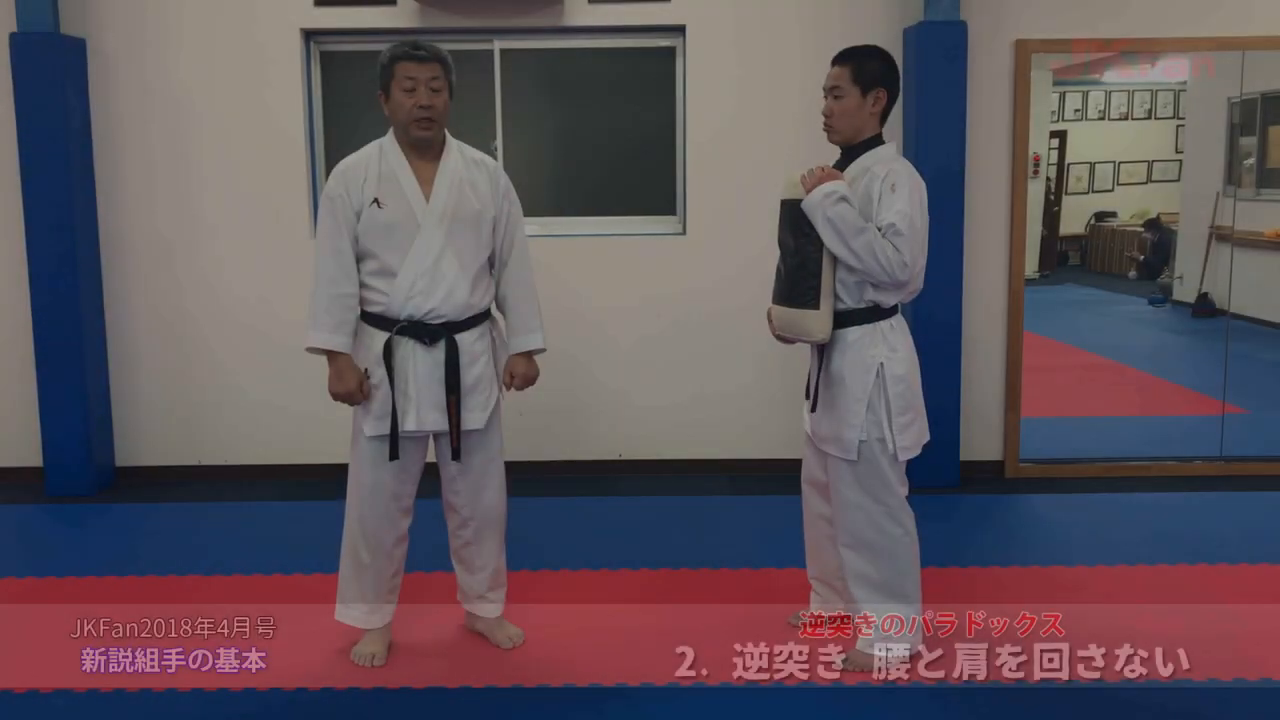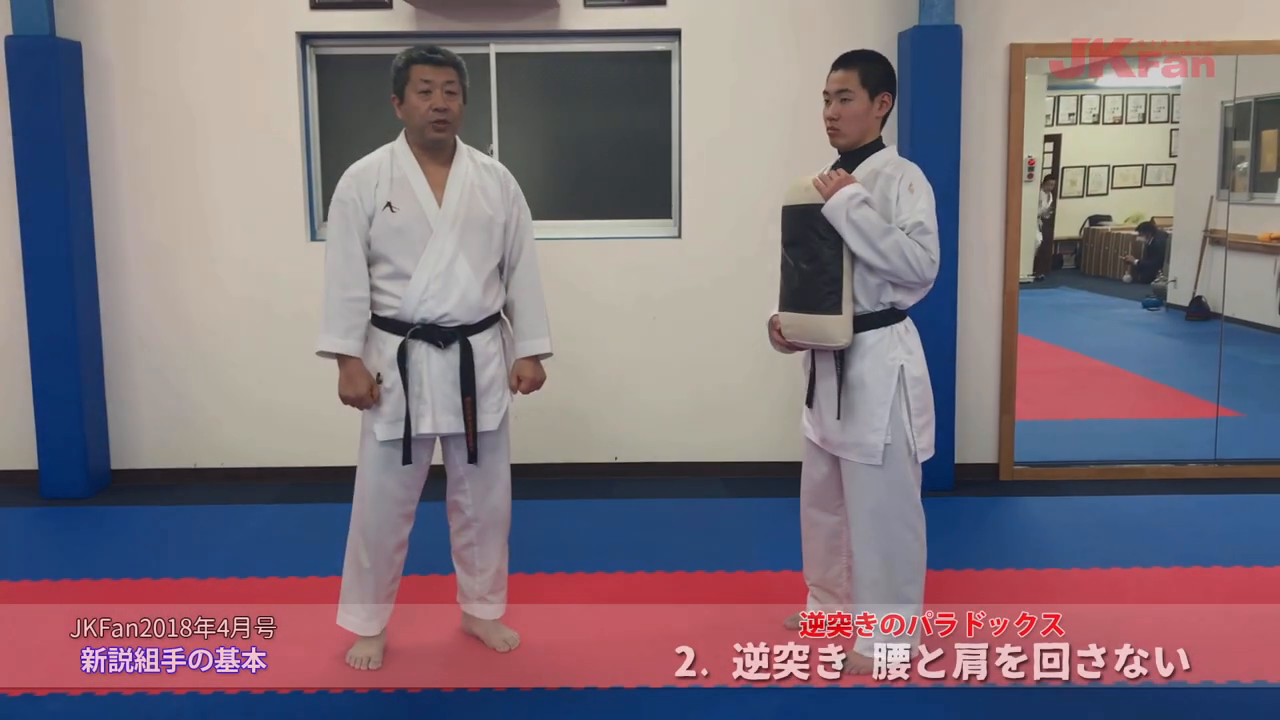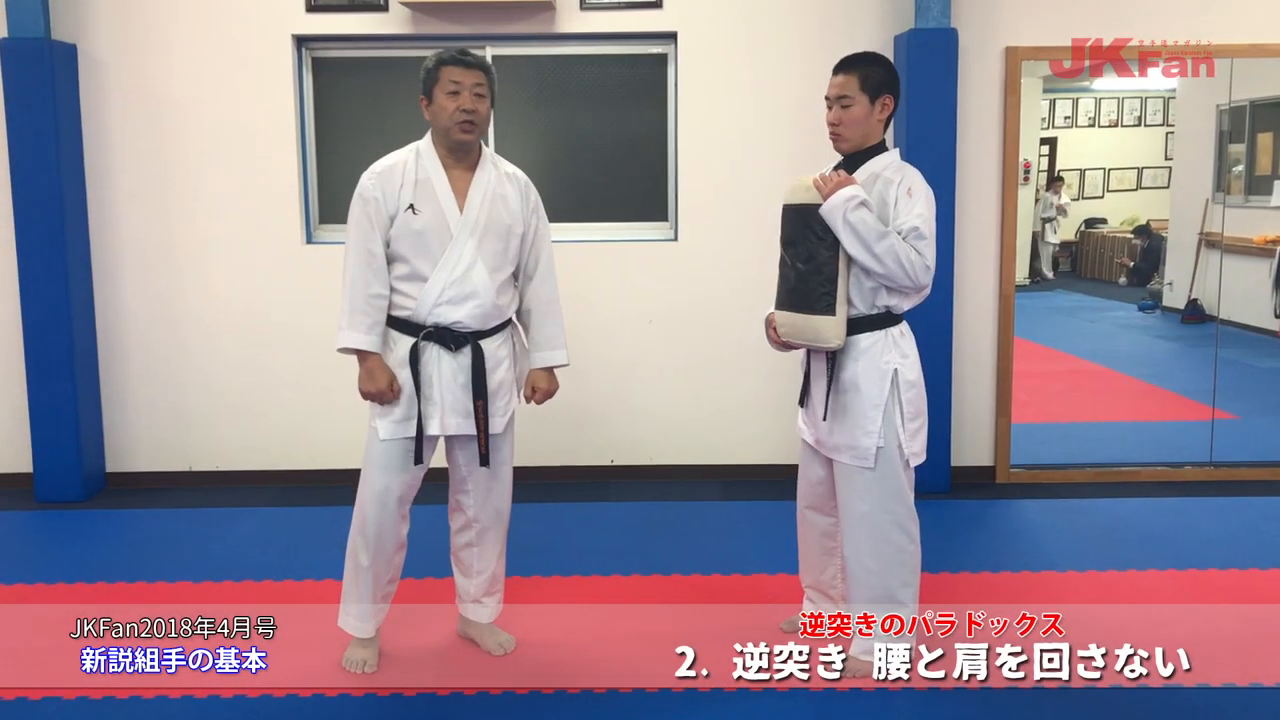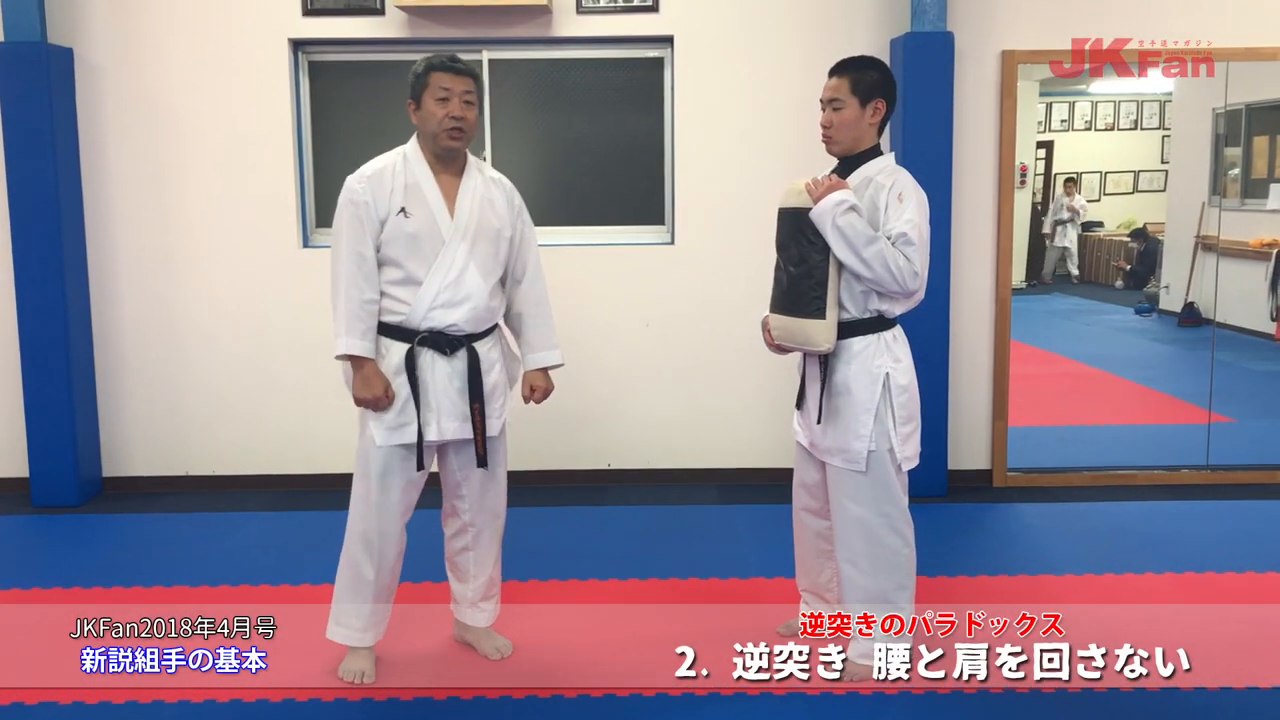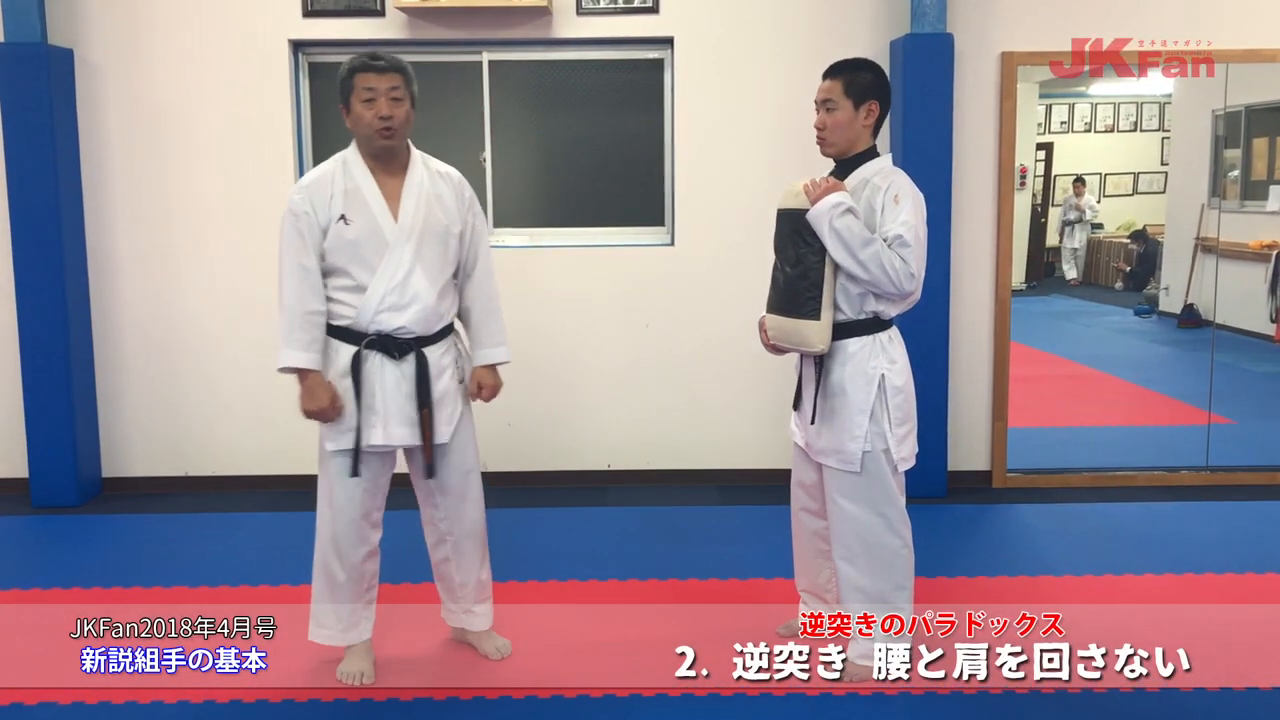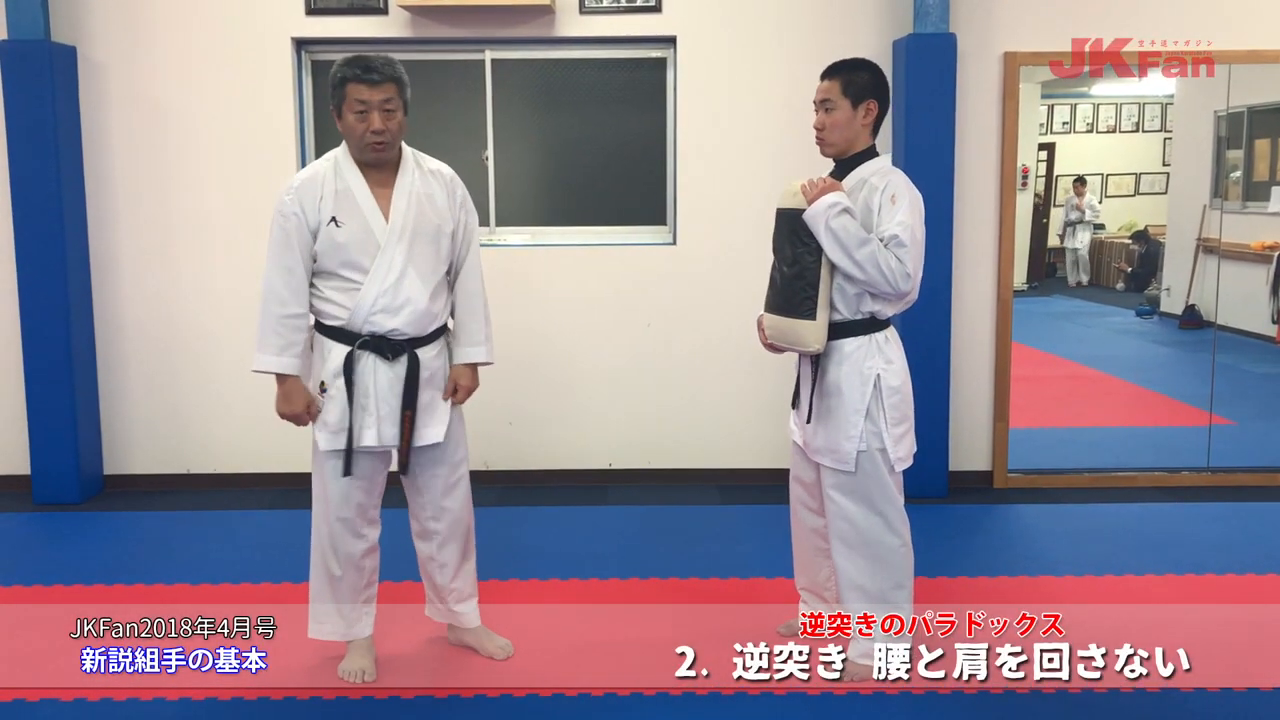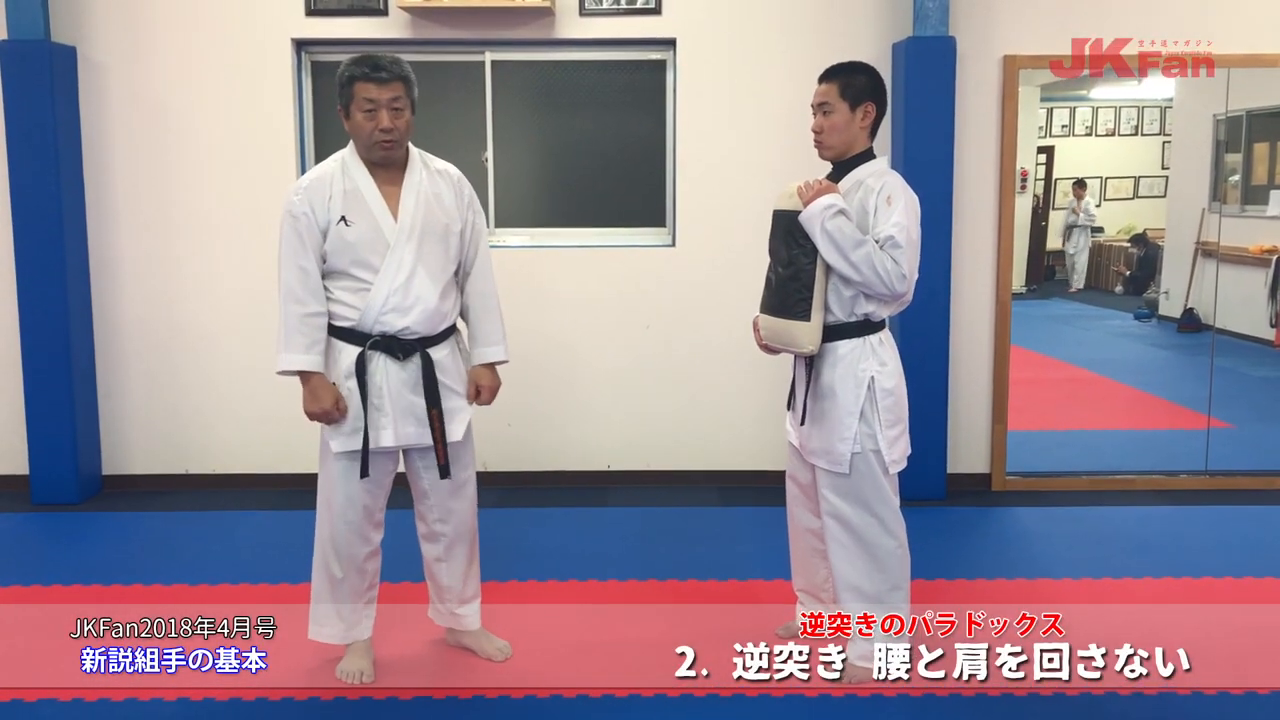
dt=0.4s
person 1, frame 1
left shoulder: (485, 175)
right shoulder: (353, 177)
left elbow: (514, 267)
right elbow: (335, 274)
left wrist: (523, 347)
right wrist: (338, 356)
left hip: (467, 356)
right hip: (389, 358)
left knee: (479, 493)
right knee: (379, 497)
left ankle: (483, 606)
right ankle: (373, 618)
person 1, frame 2
left shoulder: (494, 180)
right shoulder: (365, 181)
left elbow: (521, 271)
right elbow: (346, 278)
left wrist: (530, 351)
right wrist: (349, 361)
left hip: (480, 359)
right hip: (400, 360)
left knee: (483, 495)
right knee: (383, 499)
left ankle: (481, 609)
right ankle: (367, 621)
person 1, frame 3
left shoulder: (515, 187)
right shoulder: (386, 178)
left elbow: (538, 279)
right elbow: (366, 275)
left wrist: (544, 359)
right wrist: (369, 357)
left hip: (486, 363)
right hip: (410, 361)
left knee: (484, 499)
right knee: (383, 500)
left ankle: (477, 613)
right ankle: (363, 624)
person 1, frame 4
left shoulder: (499, 192)
right shoulder: (372, 183)
left elbow: (524, 282)
right elbow: (353, 280)
left wrist: (537, 360)
right wrist: (362, 364)
left hip: (477, 368)
right hip: (400, 367)
left knee: (478, 502)
right knee: (381, 508)
left ankle: (473, 616)
right ankle: (359, 635)
person 1, frame 5
left shoulder: (449, 185)
right shoulder: (317, 191)
left elbow: (477, 278)
right elbow: (301, 290)
left wrist: (487, 357)
right wrist: (309, 374)
left hip: (436, 368)
right hip: (355, 372)
left knee: (456, 502)
right knee: (350, 514)
left ankle: (469, 617)
right ankle: (355, 635)
person 1, frame 6
left shoulder: (442, 183)
right shoulder: (307, 192)
left elbow: (466, 277)
right elbow: (286, 291)
left wrist: (468, 358)
right wrist: (287, 376)
left hip: (426, 368)
right hip: (347, 372)
left knee: (445, 503)
right knee: (345, 511)
left ankle: (460, 617)
right ankle: (355, 633)
person 1, frame 7
left shoulder: (449, 183)
right shoulder: (315, 192)
left elbow: (476, 277)
right elbow: (301, 292)
left wrist: (486, 358)
right wrist: (312, 377)
left hip: (437, 368)
right hip: (358, 373)
left knee: (451, 505)
right knee: (350, 514)
left ankle: (459, 619)
right ankle: (354, 634)
person 2, frame 1
left shoulder: (893, 176)
right shoulder: (841, 174)
left elbow: (894, 265)
left wrist: (827, 201)
left hip: (870, 355)
right hip: (834, 351)
left knee: (872, 499)
right knee: (826, 489)
left ankle: (890, 629)
right ankle: (836, 600)
person 2, frame 2
left shoulder: (901, 178)
right shoulder: (830, 183)
left elbow: (920, 264)
left wrist: (848, 206)
right wrist: (787, 321)
left hip: (881, 359)
right hip: (829, 360)
left knee: (884, 504)
right knee: (823, 496)
left ankle: (890, 631)
right ankle: (832, 604)
person 2, frame 3
left shoulder: (903, 182)
right shoulder: (833, 182)
left elbow: (915, 268)
left wrist: (847, 206)
right wrist: (785, 319)
left hip: (875, 363)
right hip: (825, 358)
left knee: (877, 506)
right knee: (819, 497)
left ankle: (883, 634)
right ankle: (828, 605)
person 2, frame 4
left shoulder: (895, 186)
right shoulder: (830, 186)
left elbow: (904, 274)
left wrist: (837, 211)
right wrist: (781, 322)
left hip: (868, 366)
right hip: (822, 363)
left knee: (870, 510)
right knee: (816, 500)
left ankle: (880, 638)
right ankle: (825, 607)
person 2, frame 5
left shoulder: (892, 187)
right shoulder: (828, 188)
left elbow: (902, 275)
left wrist: (834, 212)
left hip: (865, 366)
right hip: (819, 363)
left knee: (869, 511)
right knee: (814, 501)
left ankle: (880, 639)
right ankle: (824, 608)
person 2, frame 6
left shoulder: (890, 187)
right shoulder: (827, 188)
left elbow: (898, 276)
left wrist: (830, 213)
left hip: (863, 367)
right hip: (818, 362)
left knee: (868, 509)
right knee: (813, 500)
left ankle: (880, 639)
right ankle: (823, 608)
person 2, frame 7
left shoulder: (886, 189)
right shoulder: (825, 190)
left elbow: (893, 277)
left wrist: (826, 213)
left hip: (857, 368)
right hip: (813, 364)
left knee: (863, 510)
right knee: (810, 501)
left ankle: (877, 640)
right ankle: (820, 609)
